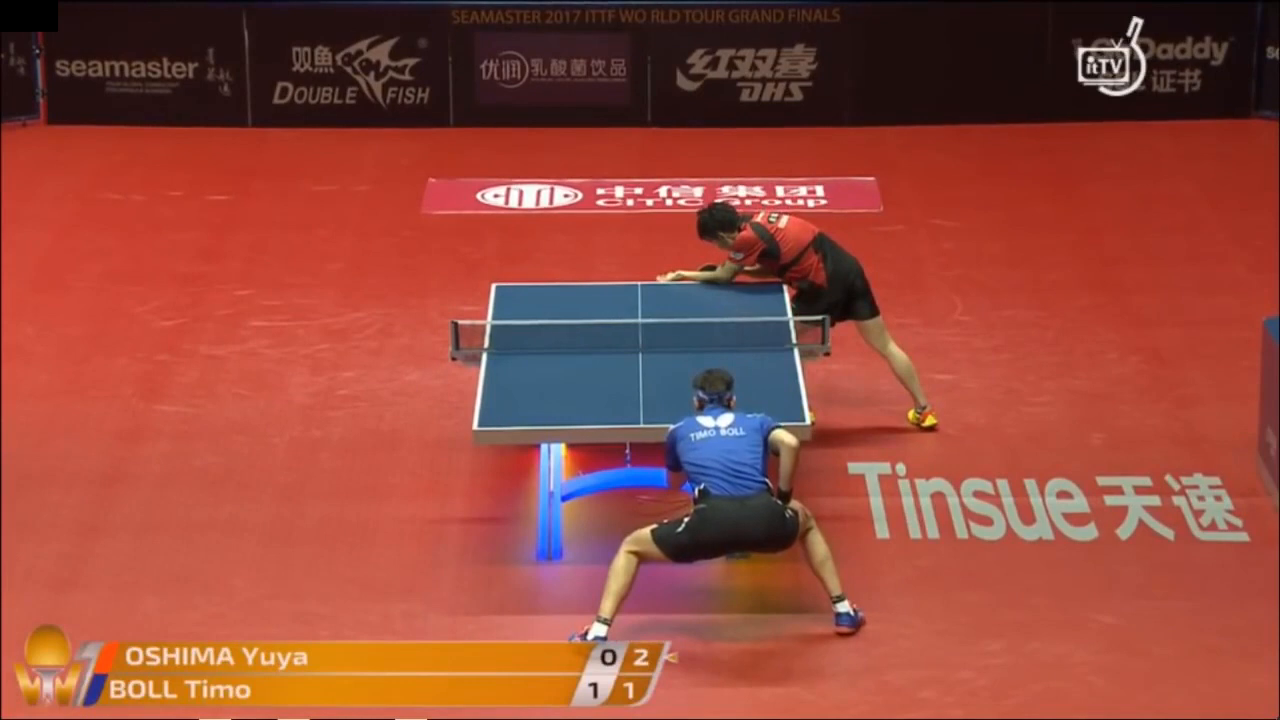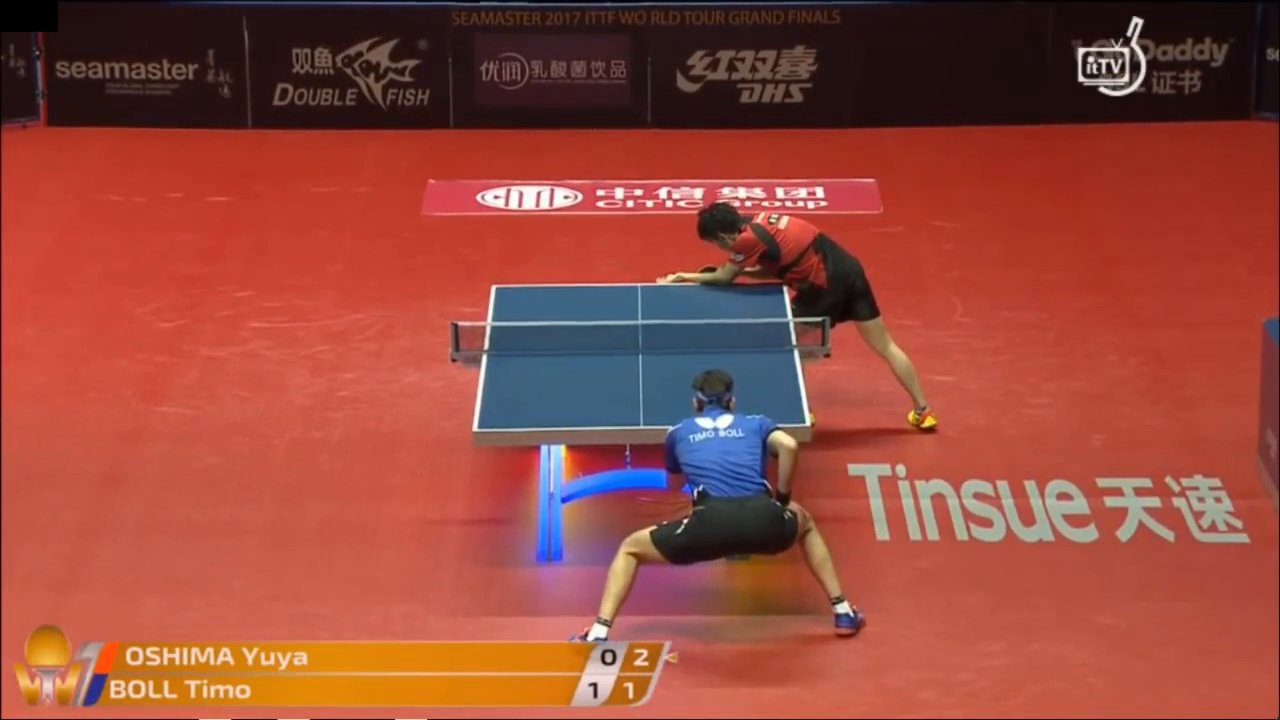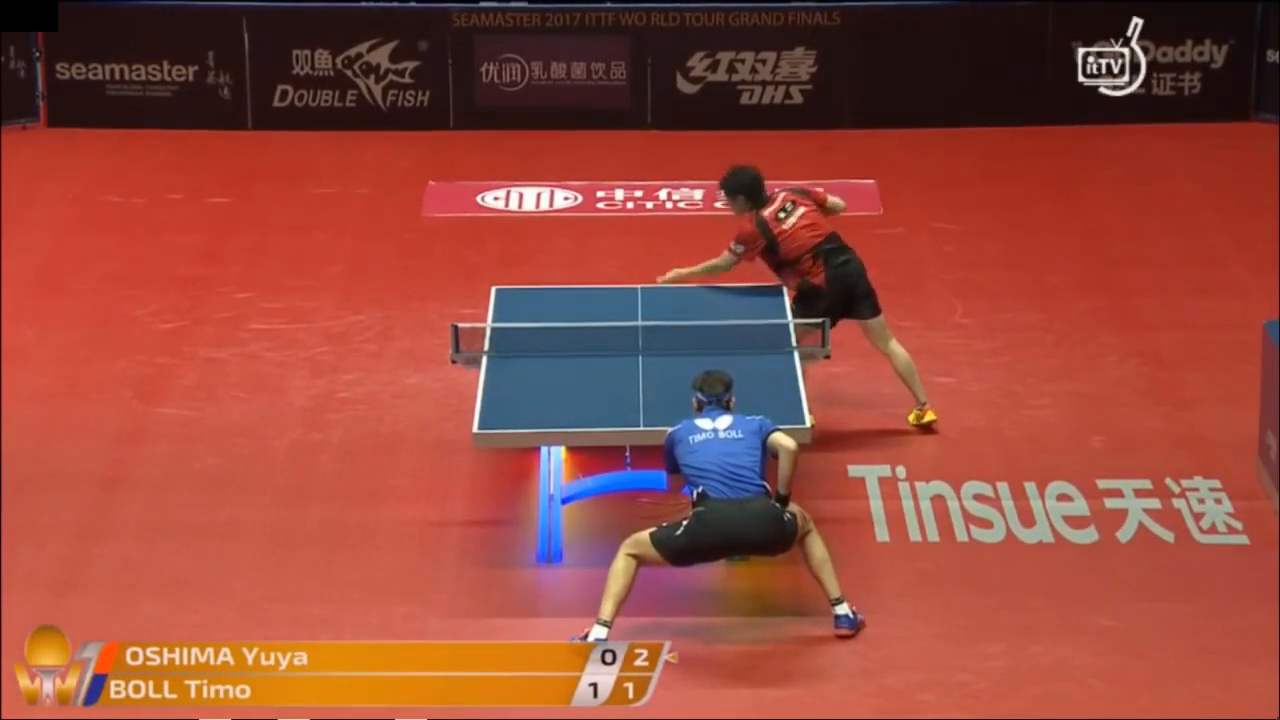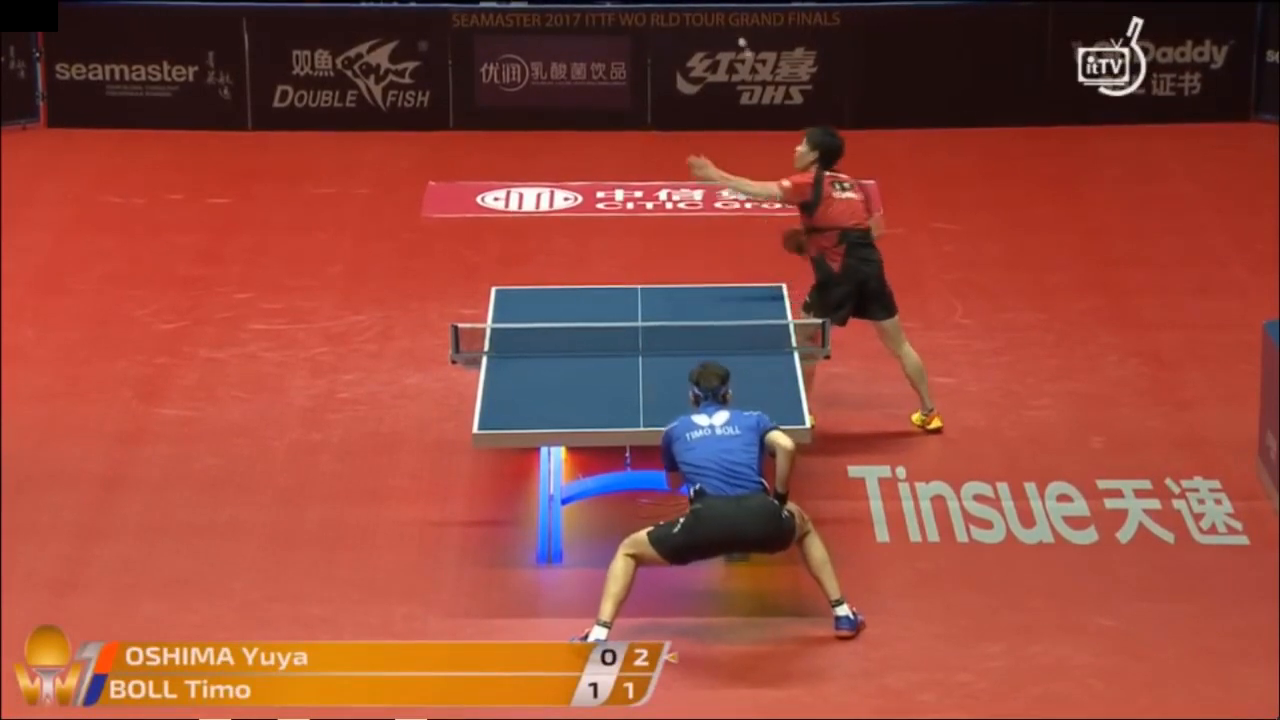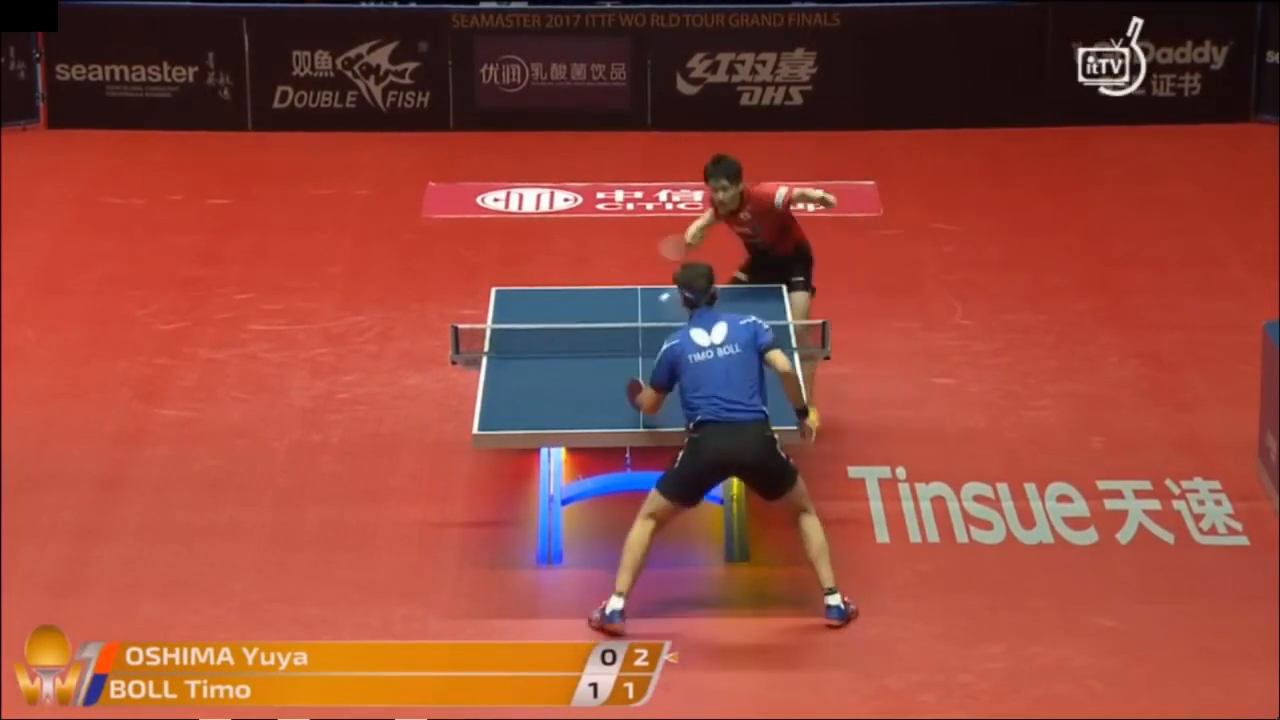
dt=0.7s
person 1, frame 1
left shoulder: (680, 431)
right shoulder: (757, 422)
right elbow: (790, 443)
right wrist: (784, 496)
left hip: (712, 521)
right hip: (764, 519)
left knee: (631, 547)
right knee: (806, 522)
left ankle: (598, 634)
right ankle: (844, 613)
person 1, frame 2
left shoulder: (679, 432)
right shoulder: (755, 423)
right elbow: (788, 445)
right wrist: (782, 498)
left hip: (710, 524)
right hip: (762, 521)
left knee: (629, 549)
right knee: (804, 524)
left ankle: (598, 635)
right ankle: (843, 614)
person 1, frame 3
left shoulder: (678, 433)
right shoulder: (756, 424)
right elbow: (789, 447)
right wrist: (782, 499)
left hip: (710, 525)
right hip: (763, 522)
left knee: (630, 550)
right knee: (804, 525)
left ankle: (599, 636)
right ankle: (843, 615)
person 1, frame 4
left shoulder: (675, 430)
right shoulder: (753, 419)
left elbow: (674, 483)
right elbow: (786, 447)
right wrist: (781, 498)
left hip: (707, 522)
right hip: (760, 519)
left knee: (628, 551)
right knee: (803, 526)
left ankle: (599, 636)
right ankle: (843, 615)
person 1, frame 5
left shoulder: (674, 345)
right shoulder: (750, 326)
left elbow: (649, 407)
right elbow: (785, 369)
left wrist: (637, 398)
right wrist: (803, 413)
left hip: (706, 444)
right hip: (757, 440)
left knee: (649, 517)
right knee: (804, 510)
left ankle: (615, 608)
right ankle: (834, 602)
person 2, frame 1
left shoulder: (748, 238)
right shoulder: (762, 219)
left elbow: (723, 277)
left wrist: (681, 275)
right wrist: (744, 269)
left hip: (826, 284)
right hip: (848, 267)
right knee: (885, 345)
right ankle: (923, 409)
person 2, frame 2
left shoulder: (748, 239)
right shoulder: (761, 220)
left elbow: (724, 278)
left wrist: (681, 277)
right wrist: (743, 270)
left hip: (825, 285)
right hip: (849, 268)
right knee: (885, 346)
right ankle: (922, 410)
person 2, frame 3
left shoulder: (754, 228)
right shoulder: (795, 195)
left elbow: (722, 265)
right elbow: (839, 206)
left wrist: (681, 273)
left hip: (823, 286)
right hip: (851, 267)
right knee: (887, 343)
right ankle: (923, 408)
person 2, frame 4
left shoulder: (809, 181)
right shoulder: (854, 185)
left elbow: (764, 193)
right elbow: (876, 226)
left wrist: (715, 176)
left hip: (837, 273)
right hip: (871, 266)
left knee: (807, 342)
right knee: (899, 344)
right ankle: (929, 413)
person 2, frame 5
left shoulder: (760, 196)
right shoulder: (721, 202)
left elbow: (799, 193)
right elbow: (711, 214)
left wrist: (821, 197)
right wrist: (695, 231)
left hip: (794, 259)
right hip: (760, 260)
